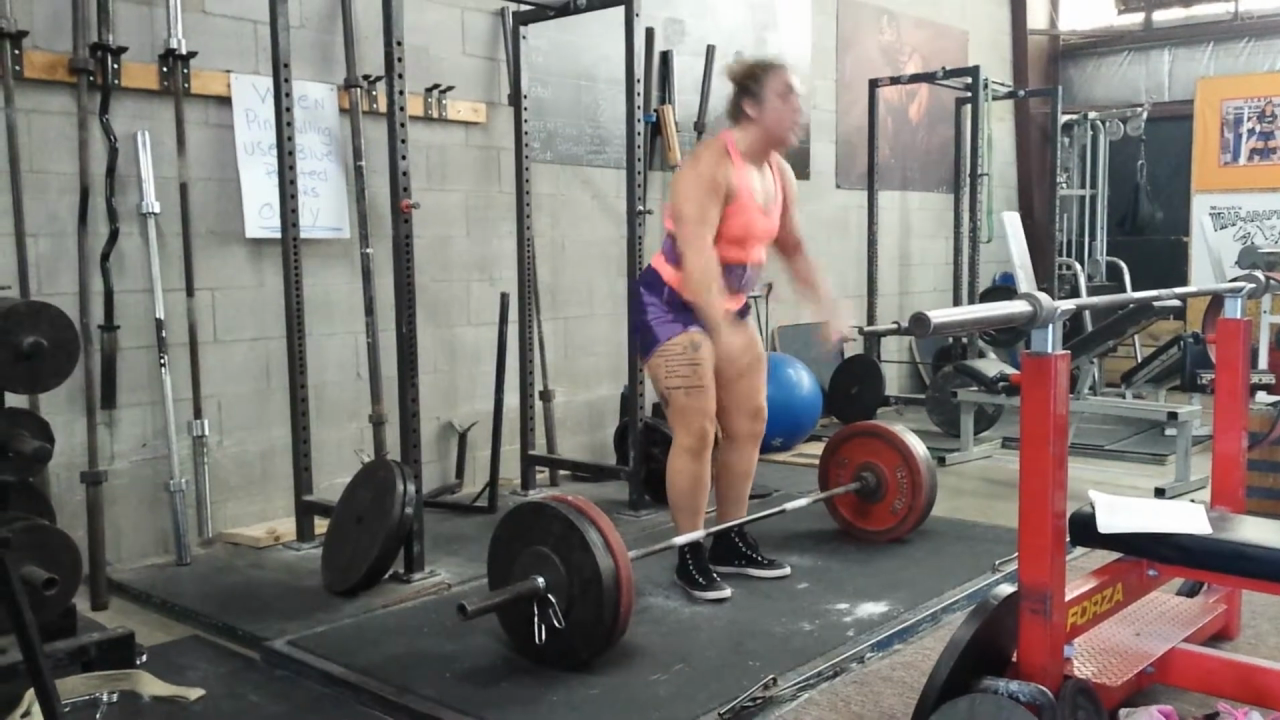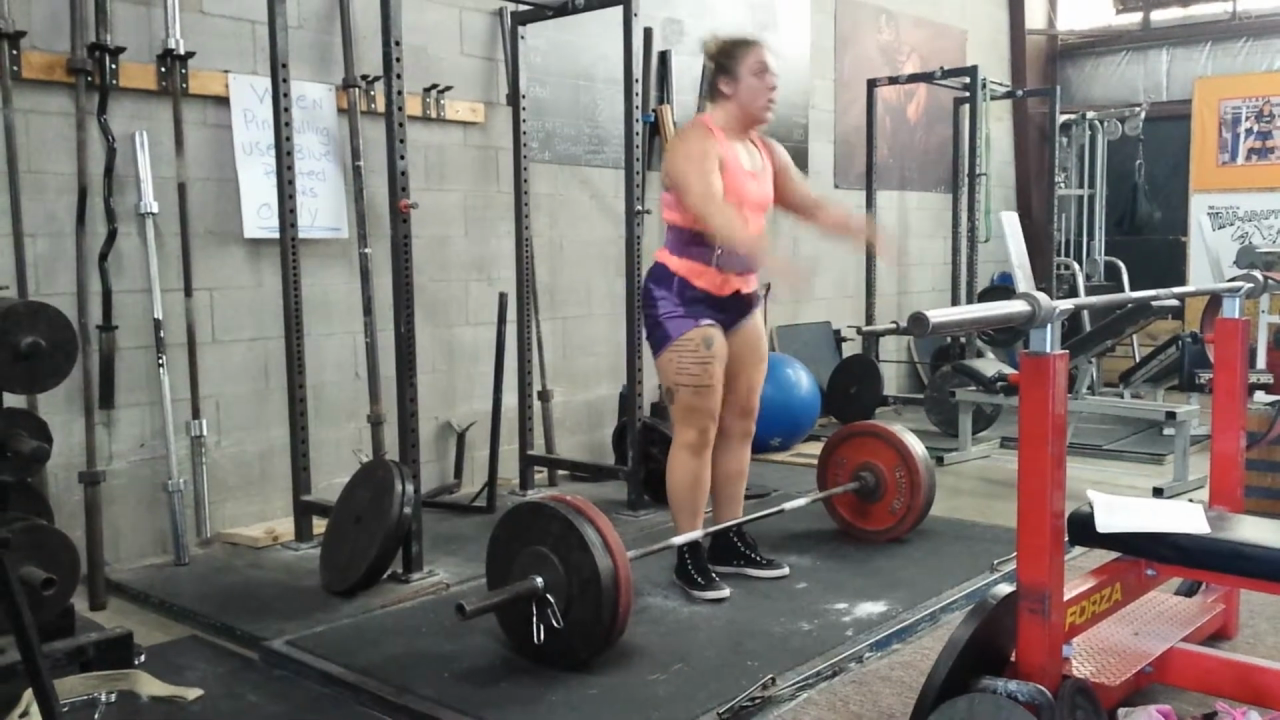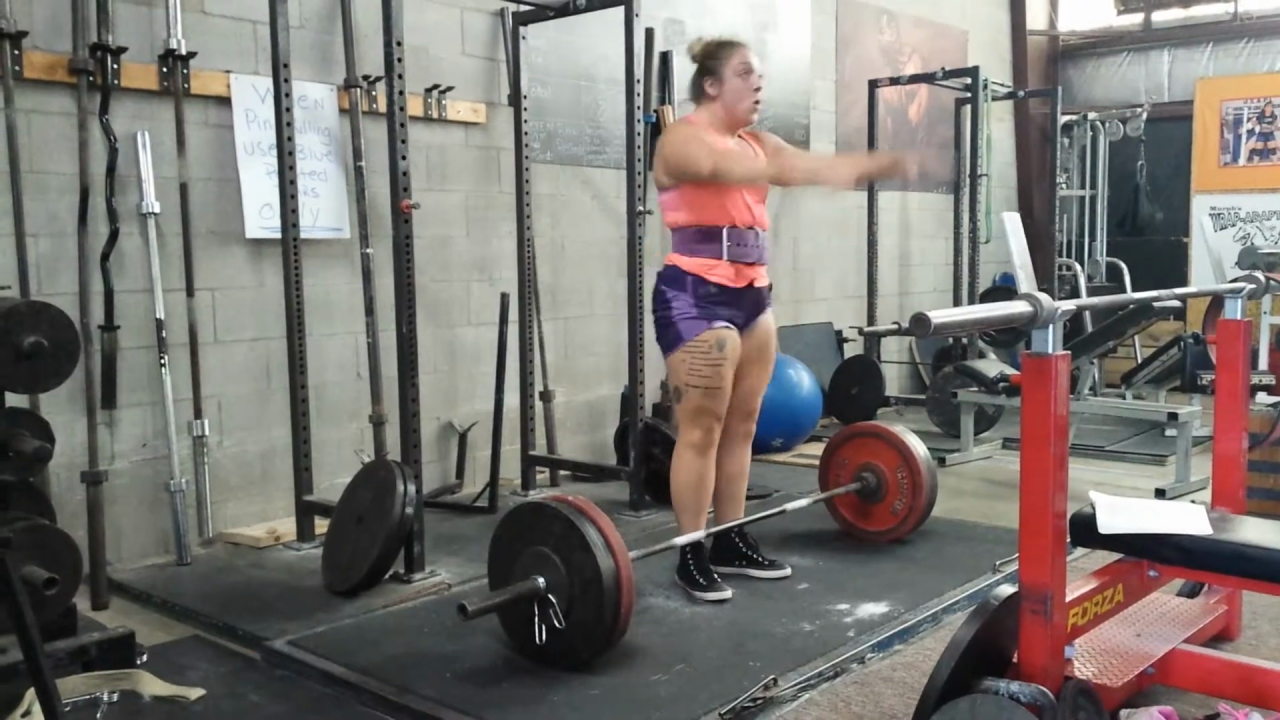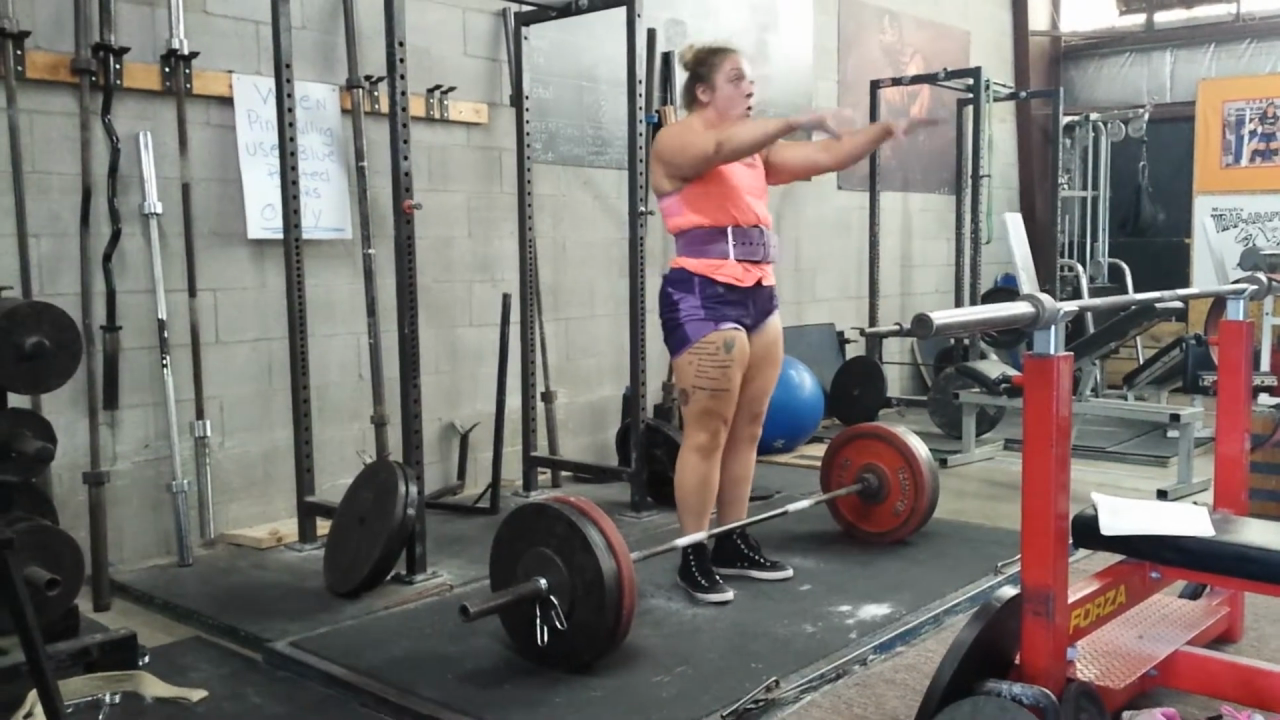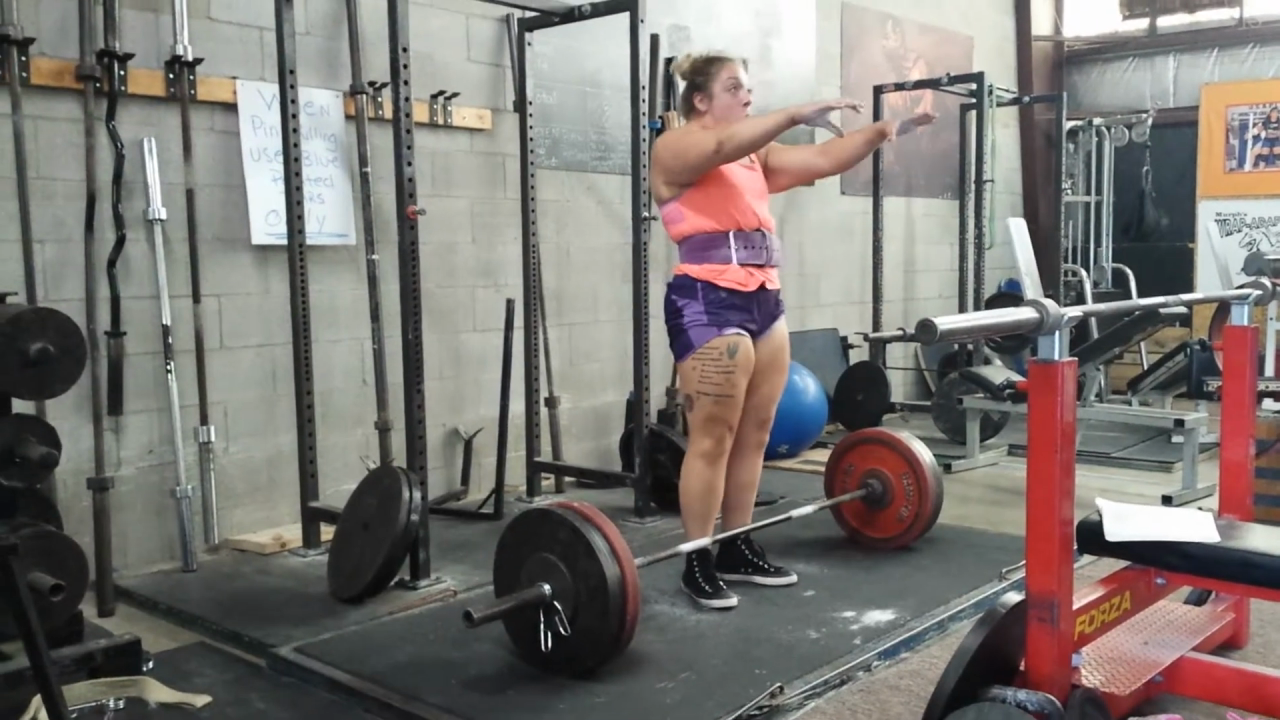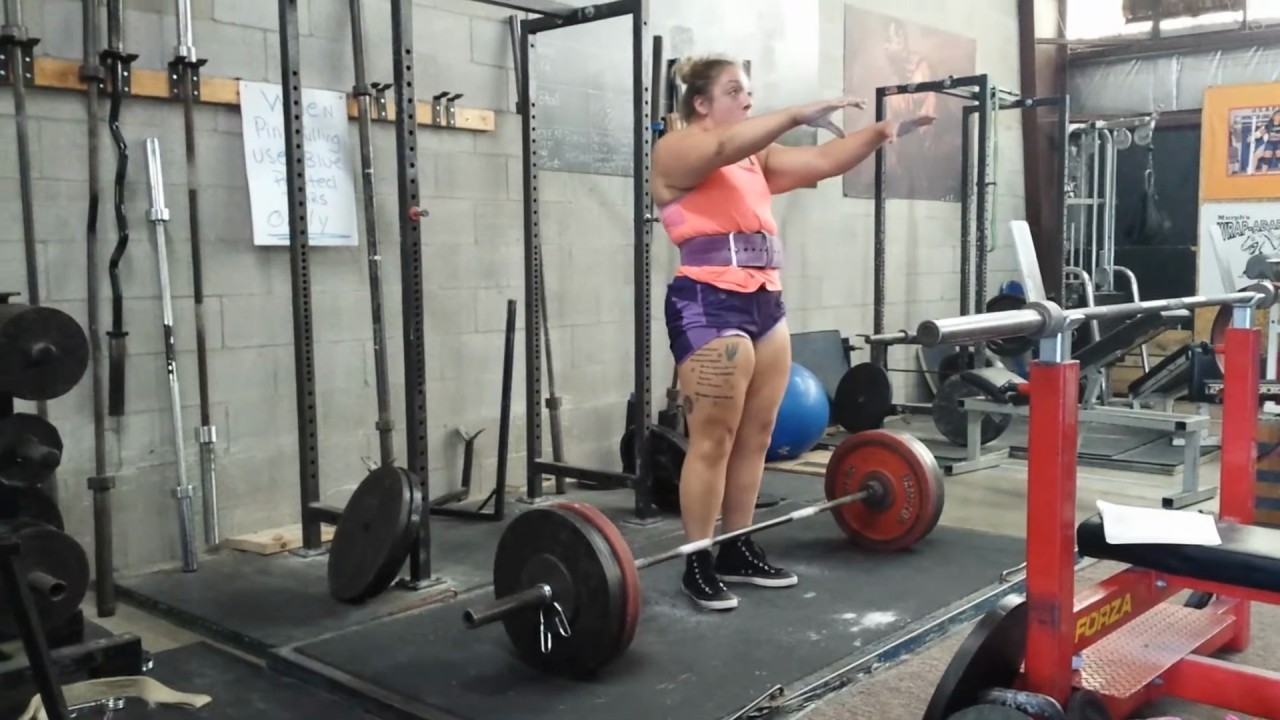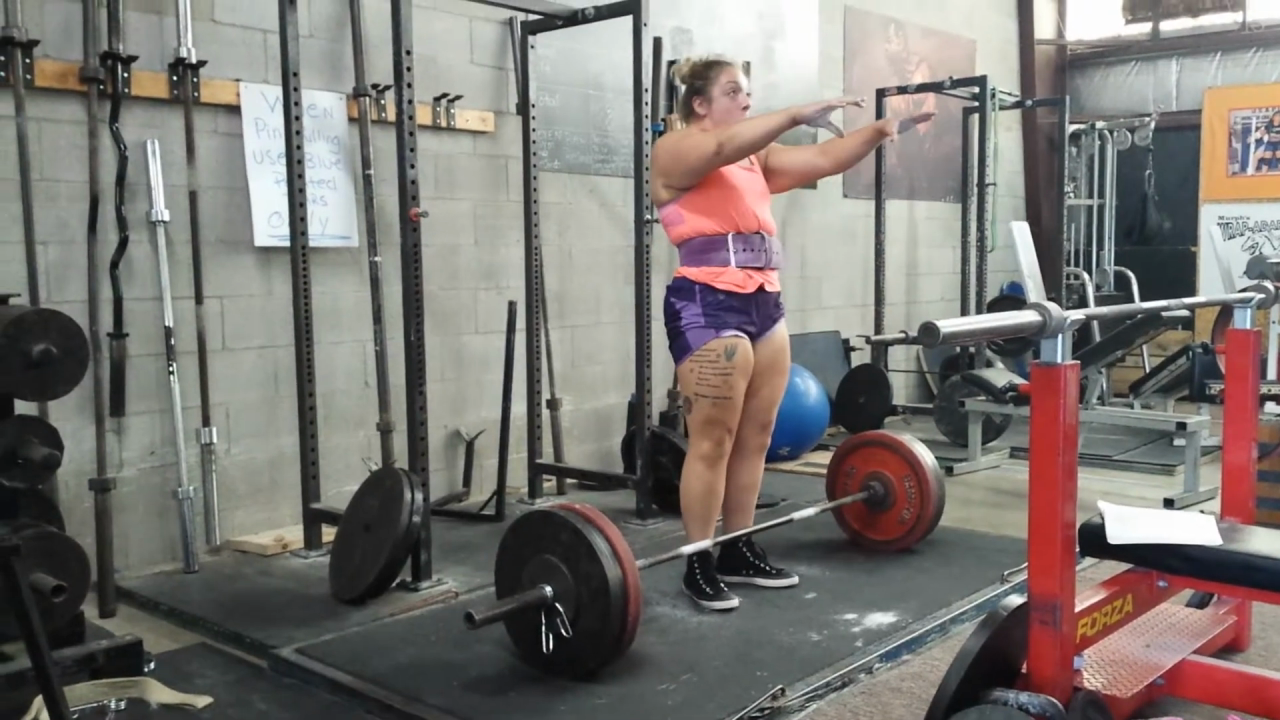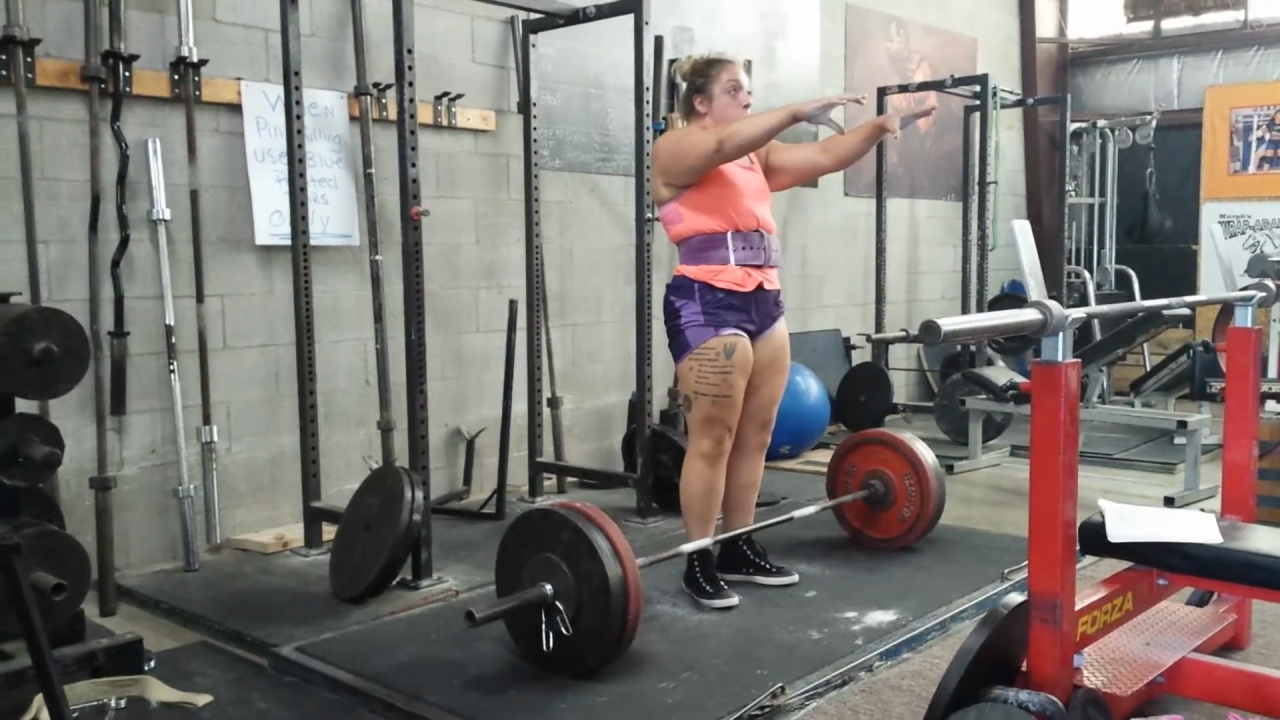
dt=0.1s
person 1, frame 1
left shoulder: (777, 171)
right shoulder: (712, 163)
left elbow: (792, 247)
right elbow: (694, 253)
left wrist: (825, 307)
right wrist: (721, 332)
left hip: (730, 310)
right hip: (670, 305)
left knee: (748, 422)
right knee: (696, 432)
left ankle: (732, 540)
right ankle: (691, 554)
person 1, frame 2
left shoulder: (763, 149)
right shoulder: (697, 140)
left elbow: (809, 204)
right elbow: (713, 213)
left wrist: (862, 228)
right wrist: (753, 248)
left hip: (739, 298)
right hip: (683, 298)
left knee: (741, 424)
right knee: (697, 430)
left ankle: (728, 540)
right ankle: (689, 554)
person 1, frame 3
left shoulder: (756, 141)
right shoulder: (683, 137)
left elbow: (820, 167)
right elbow: (725, 167)
left wrist: (883, 165)
right wrist: (806, 173)
left hip: (751, 295)
right hip: (694, 295)
left knee: (741, 425)
right knee: (701, 429)
left ankle: (730, 542)
right ankle: (691, 555)
person 1, frame 4
left shoulder: (755, 143)
right shoulder: (677, 141)
left elbow: (821, 157)
right elbow: (724, 145)
left wrist: (883, 130)
right wrist: (800, 121)
left hip: (758, 296)
right hip: (703, 297)
left knee: (747, 428)
right knee: (707, 432)
left ankle: (732, 543)
right ankle: (693, 557)
person 1, frame 5
left shoulder: (754, 155)
right shoulder: (674, 148)
left elbow: (823, 160)
right elbow: (723, 145)
left wrist: (878, 132)
right wrist: (796, 115)
left hip: (764, 301)
right hip: (708, 302)
left knee: (753, 434)
right knee: (712, 438)
left ankle: (738, 549)
right ankle: (697, 563)
person 1, frame 6
left shoulder: (755, 158)
right shoulder: (675, 150)
left elbow: (823, 161)
right elbow: (724, 146)
left wrist: (879, 133)
right wrist: (799, 114)
left hip: (765, 302)
right hip: (708, 303)
left knee: (755, 436)
right knee: (712, 440)
left ankle: (738, 550)
right ankle: (697, 564)
person 1, frame 7
left shoulder: (755, 158)
right shoulder: (674, 151)
left elbow: (823, 160)
right elbow: (725, 146)
left wrist: (877, 132)
right wrist: (797, 114)
left hip: (764, 304)
right hip: (708, 305)
left knee: (755, 437)
right knee: (712, 441)
left ankle: (739, 551)
right ankle: (698, 564)
person 1, frame 8
left shoulder: (755, 157)
right shoulder: (674, 148)
left elbow: (823, 157)
right elbow: (724, 144)
left wrist: (877, 128)
right wrist: (797, 111)
left hip: (764, 301)
right hip: (707, 303)
left knee: (755, 435)
right knee: (712, 439)
left ankle: (739, 549)
right ankle: (698, 562)
